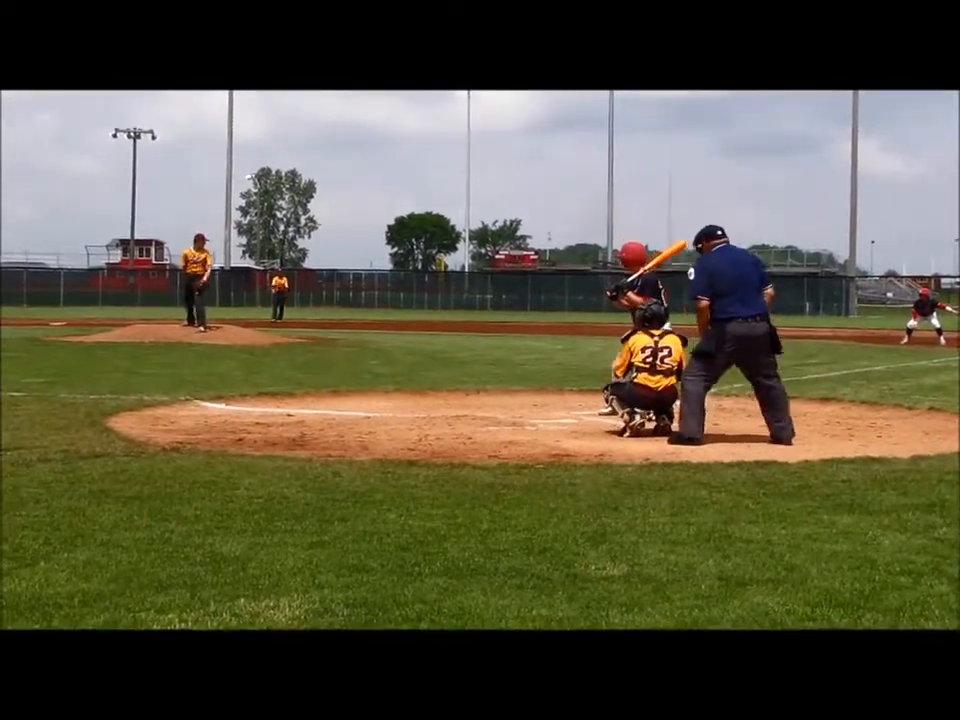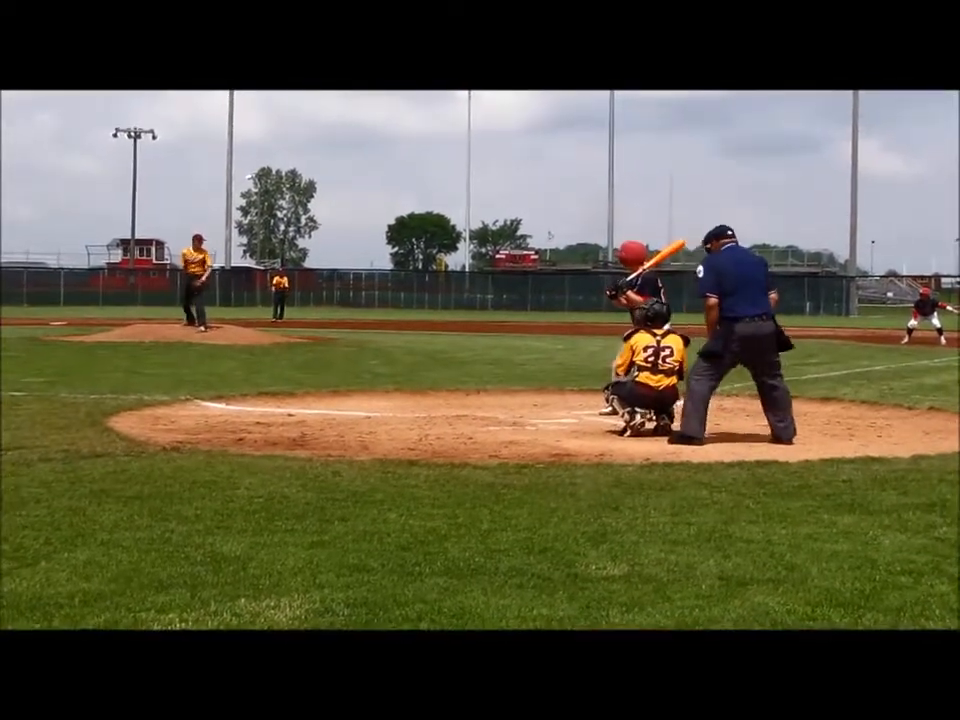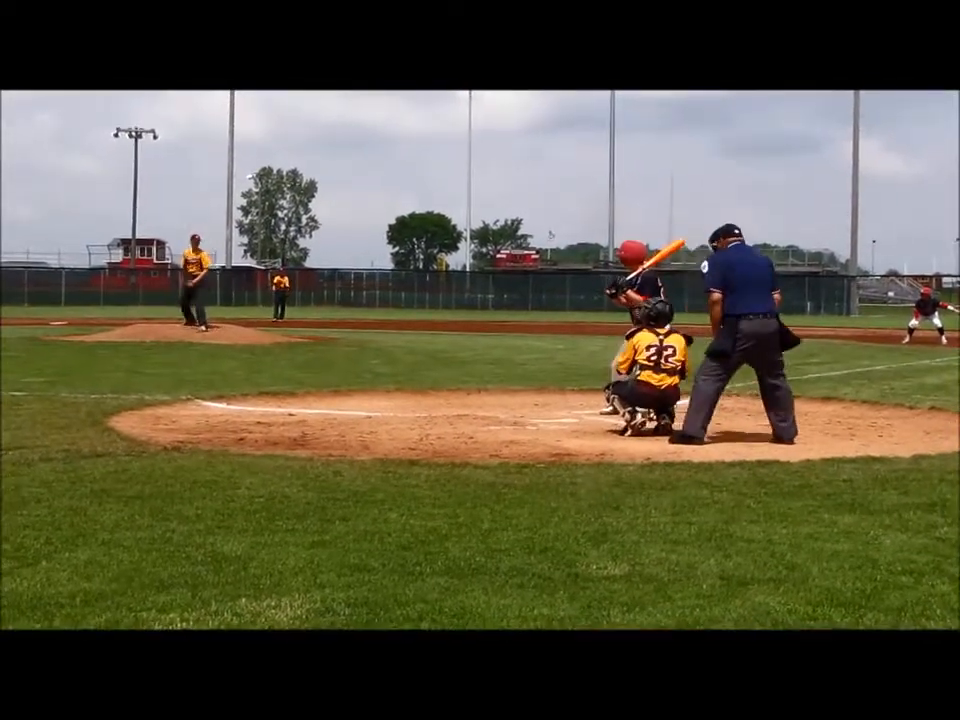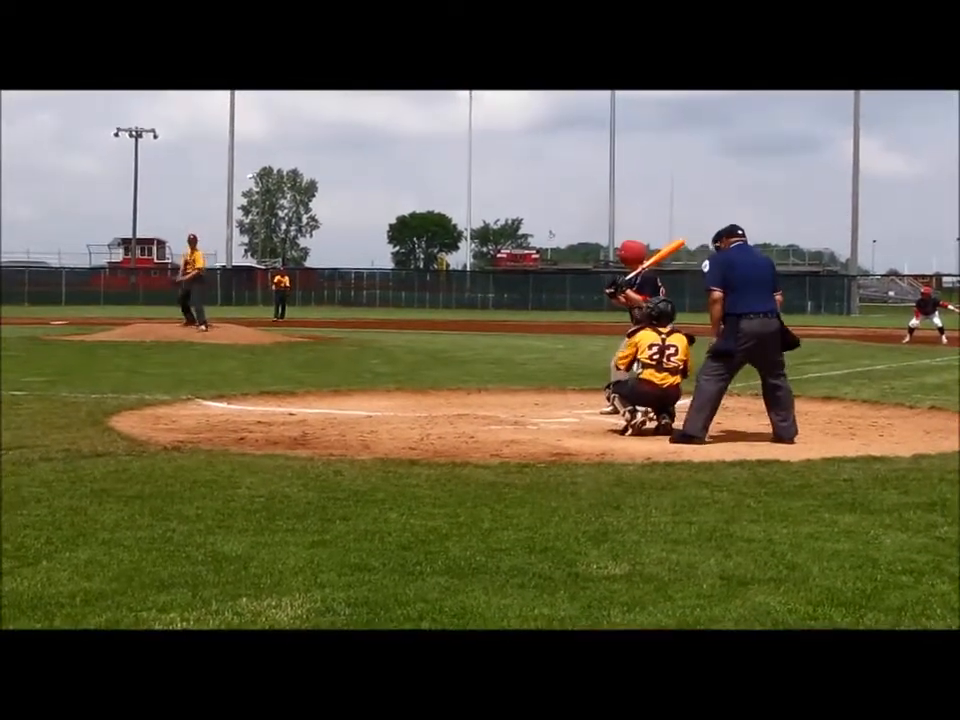
dt=0.1s
person 1, frame 1
left shoulder: (703, 264)
right shoulder: (751, 258)
left elbow: (703, 305)
right elbow: (769, 293)
left wrist: (704, 335)
right wrist: (758, 320)
left hip: (727, 330)
right hip: (759, 328)
left knee: (695, 378)
right knee: (769, 381)
left ankle: (690, 433)
right ankle: (783, 432)
person 1, frame 2
left shoulder: (711, 263)
right shoulder: (757, 259)
left elbow: (712, 303)
right elbow: (773, 296)
left wrist: (712, 334)
right wrist: (762, 319)
left hip: (733, 330)
right hip: (765, 328)
left knee: (701, 377)
right knee: (772, 381)
left ankle: (691, 432)
right ankle: (785, 432)
person 1, frame 3
left shoulder: (717, 260)
right shoulder: (763, 259)
left elbow: (716, 298)
right elbow: (776, 296)
left wrist: (716, 332)
left hip: (739, 328)
right hip: (769, 326)
left knee: (709, 378)
right knee: (775, 380)
left ankle: (692, 432)
right ankle: (785, 432)
person 1, frame 4
left shoulder: (719, 259)
right shoulder: (765, 260)
left elbow: (716, 298)
right elbow: (778, 298)
left wrist: (716, 333)
left hip: (740, 327)
right hip: (770, 326)
left knee: (711, 378)
right knee: (776, 380)
left ankle: (693, 432)
right ankle: (786, 431)
